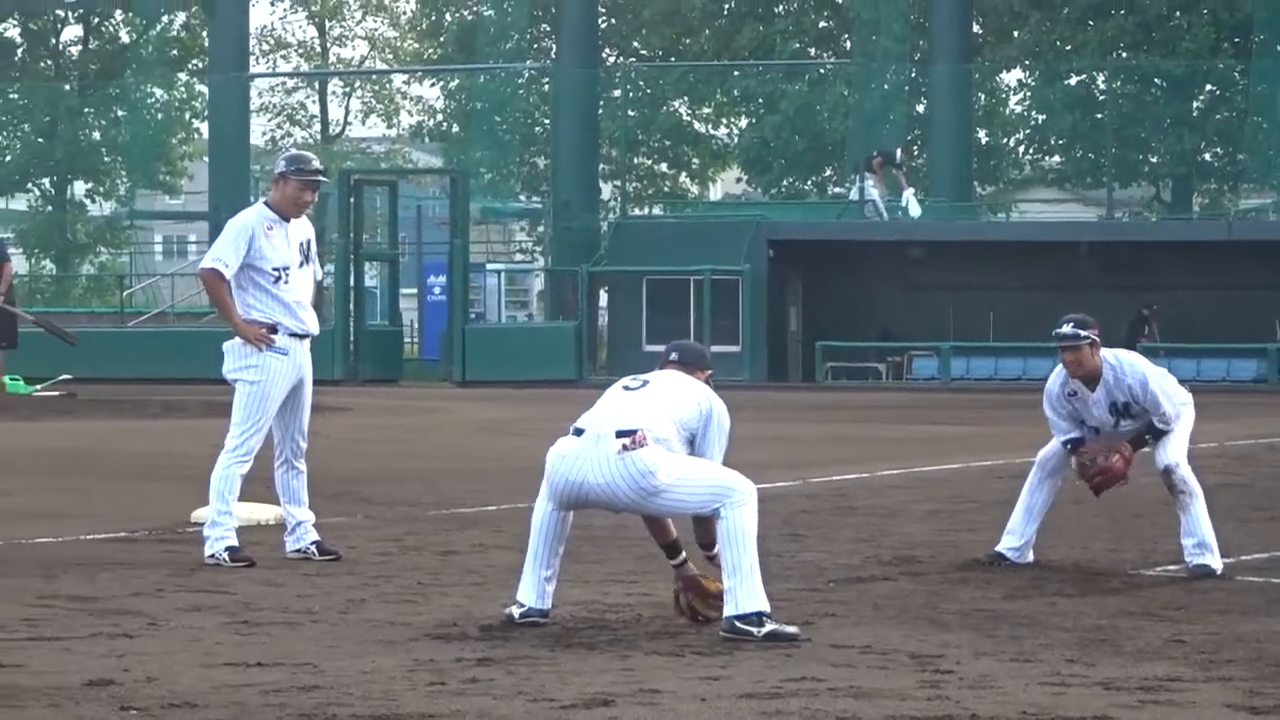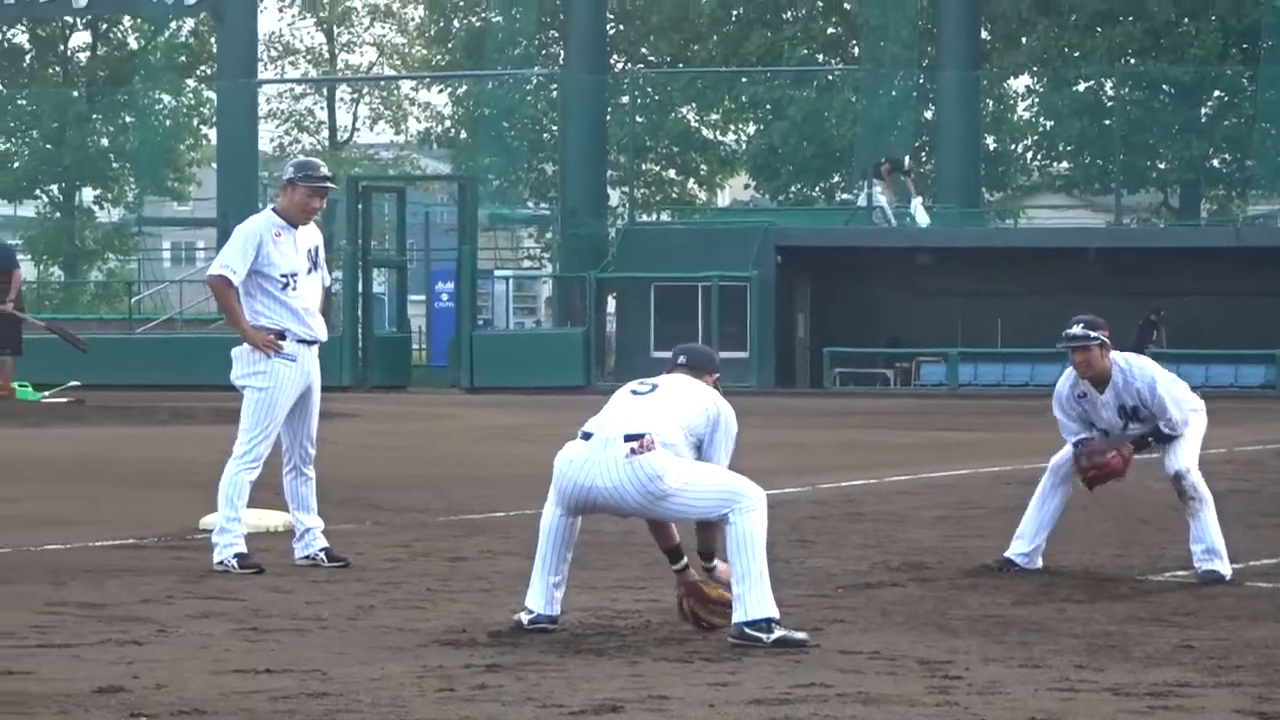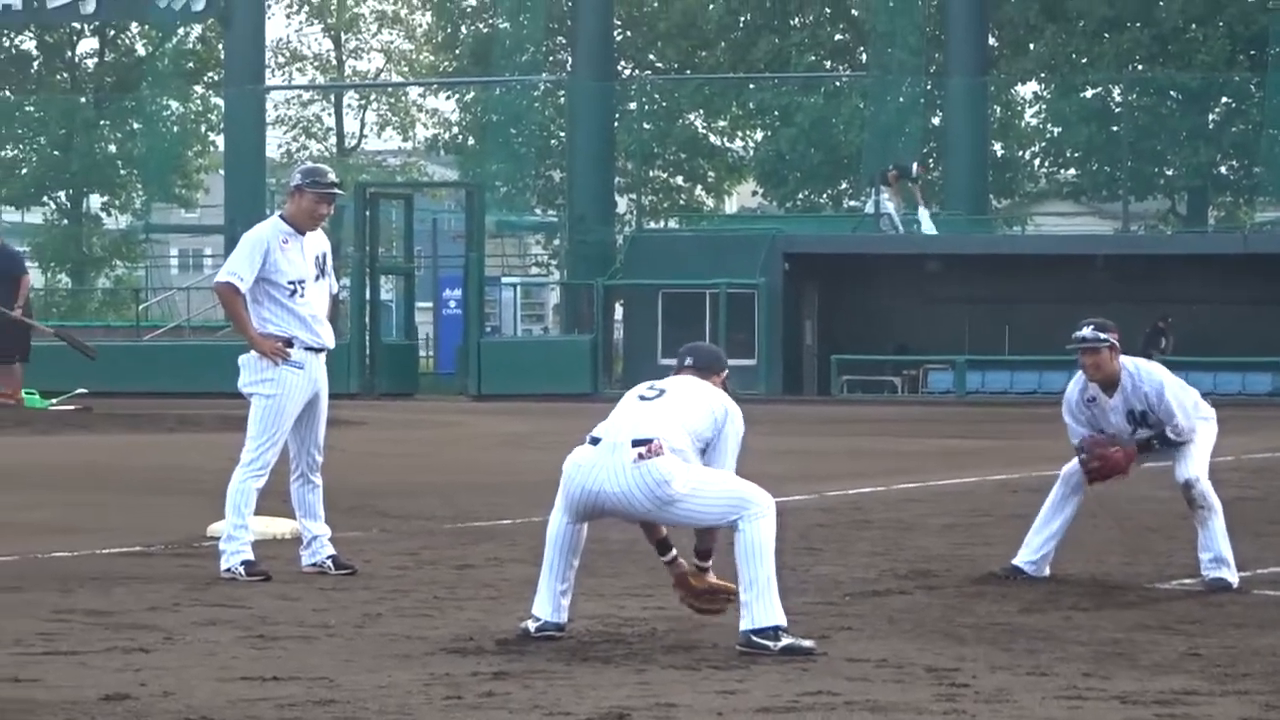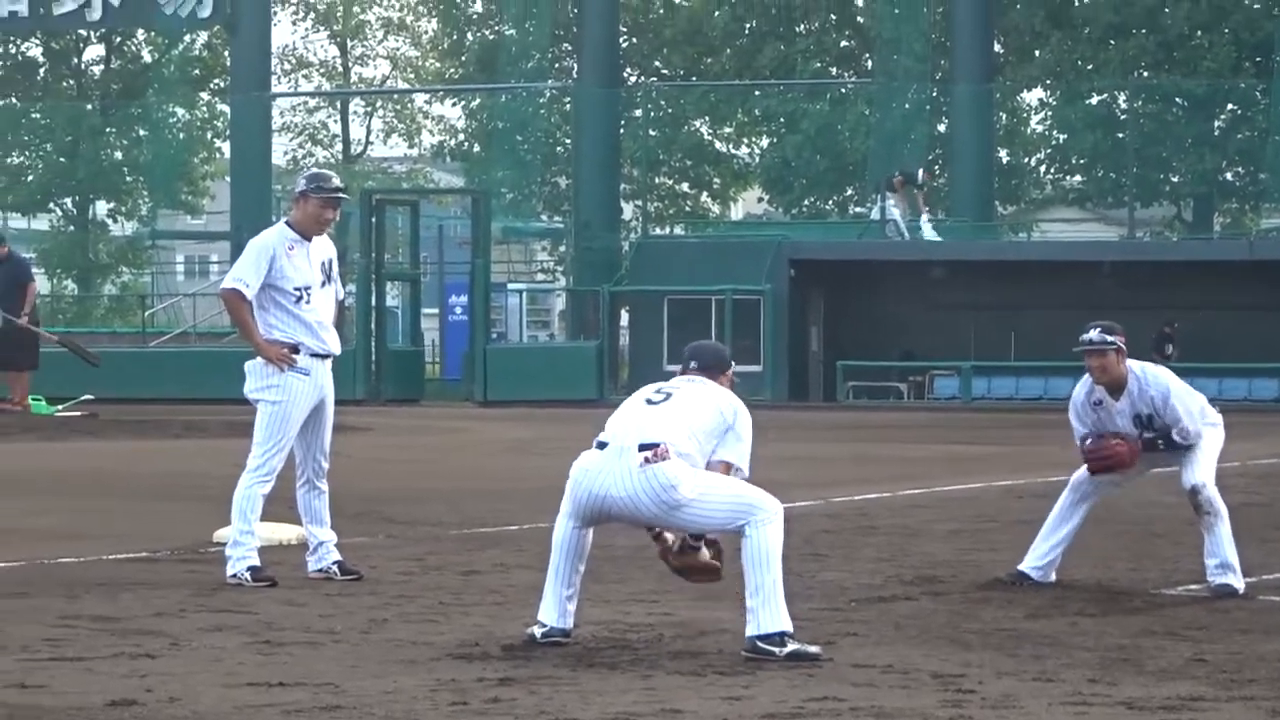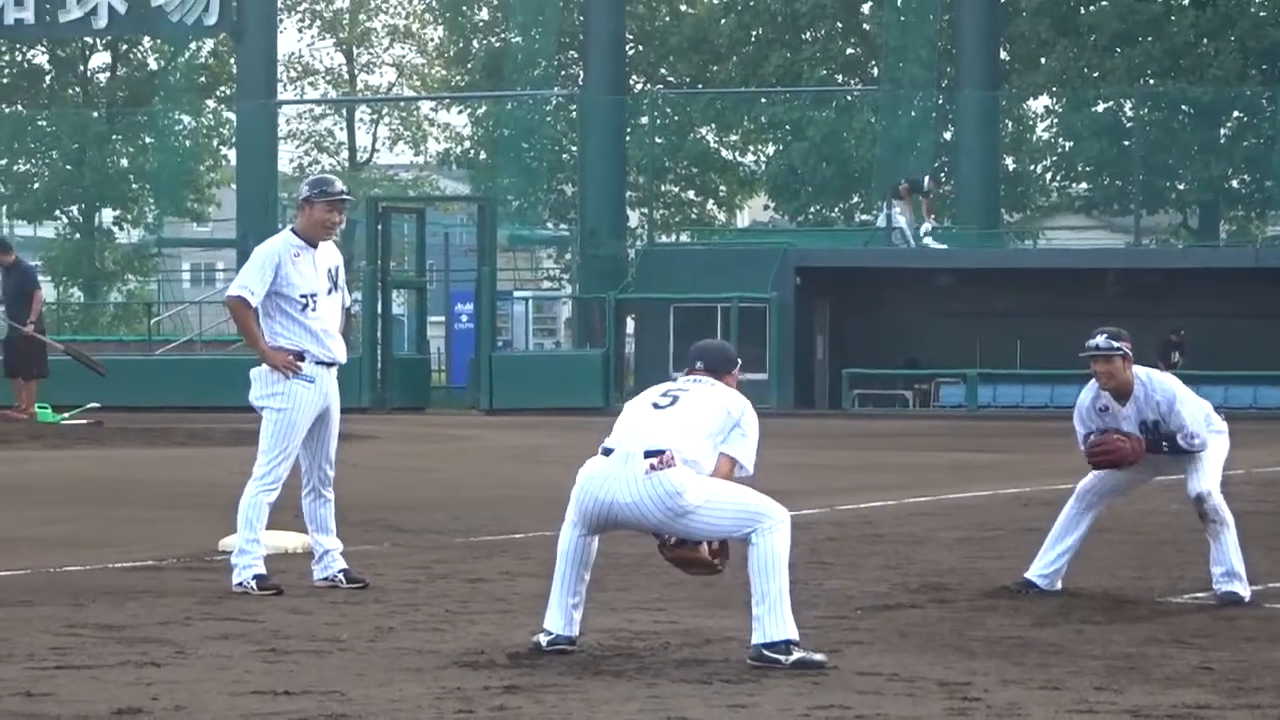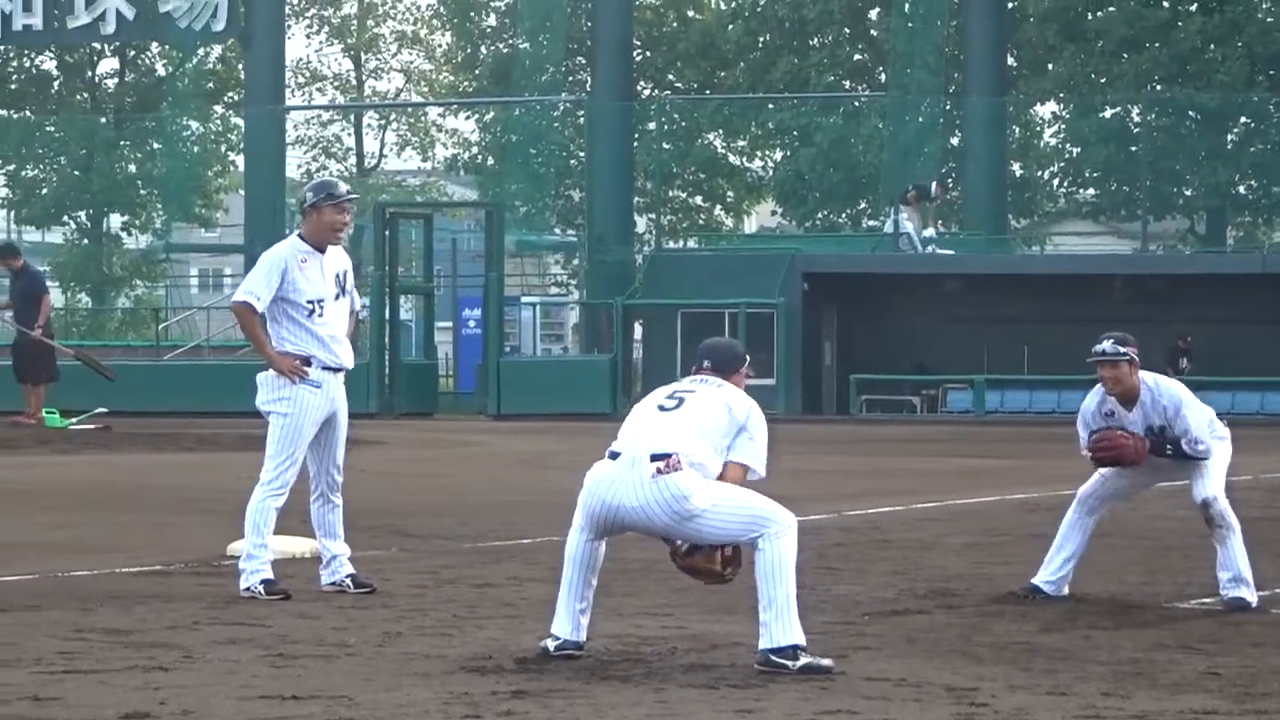
dt=0.1s
person 1, frame 1
left shoulder: (304, 227)
right shoulder: (248, 223)
right elbow: (210, 271)
right wrist: (238, 324)
left hip: (301, 350)
right hip: (266, 351)
left knee: (293, 450)
right knee: (241, 447)
left ankle: (301, 535)
right ankle: (219, 540)
person 1, frame 2
left shoulder: (312, 234)
right shoulder: (256, 229)
right elbow: (218, 278)
right wrist: (246, 330)
left hip: (309, 356)
right hip: (274, 358)
left knee: (302, 456)
right knee: (249, 453)
left ankle: (310, 542)
right ankle: (228, 546)
person 1, frame 3
left shoulder: (319, 241)
right shoulder: (263, 237)
right elbow: (225, 285)
right wrist: (254, 338)
left hip: (316, 364)
right hip: (282, 365)
left knee: (309, 464)
right knee: (256, 462)
left ankle: (316, 550)
right ankle: (235, 554)
person 1, frame 4
left shoulder: (325, 247)
right shoulder: (269, 243)
right elbow: (231, 291)
right wrist: (260, 344)
left hip: (322, 369)
right hip: (287, 372)
left knee: (315, 470)
right knee: (263, 466)
left ankle: (323, 555)
right ankle: (240, 560)
person 1, frame 5
left shoulder: (332, 254)
right shoulder: (275, 251)
right elbow: (237, 299)
right wrist: (265, 352)
left hip: (328, 378)
right hip: (293, 379)
left knee: (321, 478)
right knee: (269, 475)
left ankle: (328, 564)
right ankle: (247, 569)
person 1, frame 6
left shoulder: (340, 258)
right shoulder: (282, 256)
right elbow: (242, 304)
right wrist: (272, 357)
left hip: (335, 382)
right hip: (299, 384)
left knee: (330, 483)
right knee: (276, 480)
left ankle: (337, 569)
right ankle: (255, 573)
person 2, frame 1
left shoulder: (622, 385)
right shoulder: (708, 399)
right elbow: (700, 489)
left wrist: (678, 560)
right wrist: (710, 551)
left hip: (571, 461)
right hip: (631, 465)
left knee: (554, 494)
right knee: (738, 494)
left ankle: (531, 604)
right ankle: (746, 617)
person 2, frame 2
left shoulder: (630, 388)
right shoulder: (716, 402)
right elbow: (707, 493)
left wrist: (681, 564)
left hip: (578, 465)
right hip: (639, 468)
left knee: (562, 499)
right knee: (747, 499)
left ankle: (540, 610)
right ankle: (754, 622)
person 2, frame 3
left shoulder: (638, 391)
right shoulder: (724, 404)
right elbow: (711, 495)
left wrist: (668, 556)
right wrist: (703, 562)
left hip: (586, 469)
right hip: (646, 473)
left knee: (569, 508)
right knee: (756, 506)
left ankle: (547, 617)
right ankle: (762, 630)
person 2, frame 4
left shoulder: (643, 393)
right shoulder: (730, 403)
right elbow: (719, 479)
left wrist: (655, 530)
right wrist: (695, 540)
left hip: (594, 473)
right hip: (655, 477)
left knee: (574, 512)
right knee: (764, 511)
left ankle: (553, 623)
right ankle: (768, 636)
person 2, frame 5
left shoulder: (648, 395)
right shoulder: (737, 403)
right elbow: (721, 477)
left wrist: (660, 533)
right wrist: (699, 537)
left hip: (600, 479)
right hip: (661, 485)
left knee: (579, 521)
right knee: (771, 520)
left ankle: (558, 631)
right ankle: (774, 644)
person 2, frame 6
left shoulder: (656, 395)
right shoulder: (744, 405)
right elbow: (732, 479)
left wrist: (667, 531)
right wrist: (718, 541)
left hip: (606, 483)
right hip: (667, 486)
left knee: (586, 526)
right knee: (778, 525)
left ankle: (566, 637)
right ankle: (781, 649)
person 3, frame 1
left shoulder: (1133, 371)
right shoulder: (1057, 385)
left elbow: (1167, 417)
right elbow: (1069, 432)
left wrist: (1129, 449)
right wrist: (1079, 456)
left hip: (1166, 411)
right hip: (1102, 425)
left knee: (1171, 465)
right knee: (1047, 460)
left ankle: (1203, 557)
right ankle: (1014, 549)
person 3, frame 2
left shoulder: (1142, 374)
right shoulder: (1067, 387)
left elbow: (1176, 423)
right elbow: (1078, 435)
left wrist: (1131, 448)
left hip: (1180, 417)
right hip: (1114, 431)
left knee: (1181, 470)
right knee: (1060, 468)
left ankle: (1212, 562)
right ankle: (1023, 555)
person 3, frame 3
left shoulder: (1151, 379)
right shoulder: (1077, 392)
left elbow: (1182, 430)
right elbow: (1085, 439)
left wrist: (1134, 450)
left hip: (1190, 422)
right hip: (1127, 436)
left knee: (1191, 478)
right knee: (1071, 476)
left ankle: (1219, 570)
right ankle: (1030, 563)
person 3, frame 4
left shoulder: (1158, 383)
right shoulder: (1083, 394)
left elbow: (1190, 434)
right elbow: (1089, 441)
left wrist: (1138, 445)
left hip: (1196, 428)
right hip: (1136, 441)
left knee: (1198, 484)
right knee: (1081, 484)
left ankle: (1225, 575)
right ankle: (1036, 568)
person 3, frame 5
left shoulder: (1164, 389)
right shoulder: (1089, 400)
left elbow: (1195, 440)
left wrist: (1142, 445)
left hip: (1201, 435)
right hip: (1141, 448)
left knee: (1204, 493)
right knee: (1087, 492)
left ankle: (1231, 583)
right ankle: (1042, 576)
person 3, frame 6
left shoulder: (1170, 394)
right shoulder: (1094, 404)
left elbow: (1200, 448)
left wrist: (1149, 447)
left hip: (1202, 442)
left knee: (1210, 498)
right knee: (1088, 497)
left ankle: (1239, 590)
right ankle: (1050, 582)
